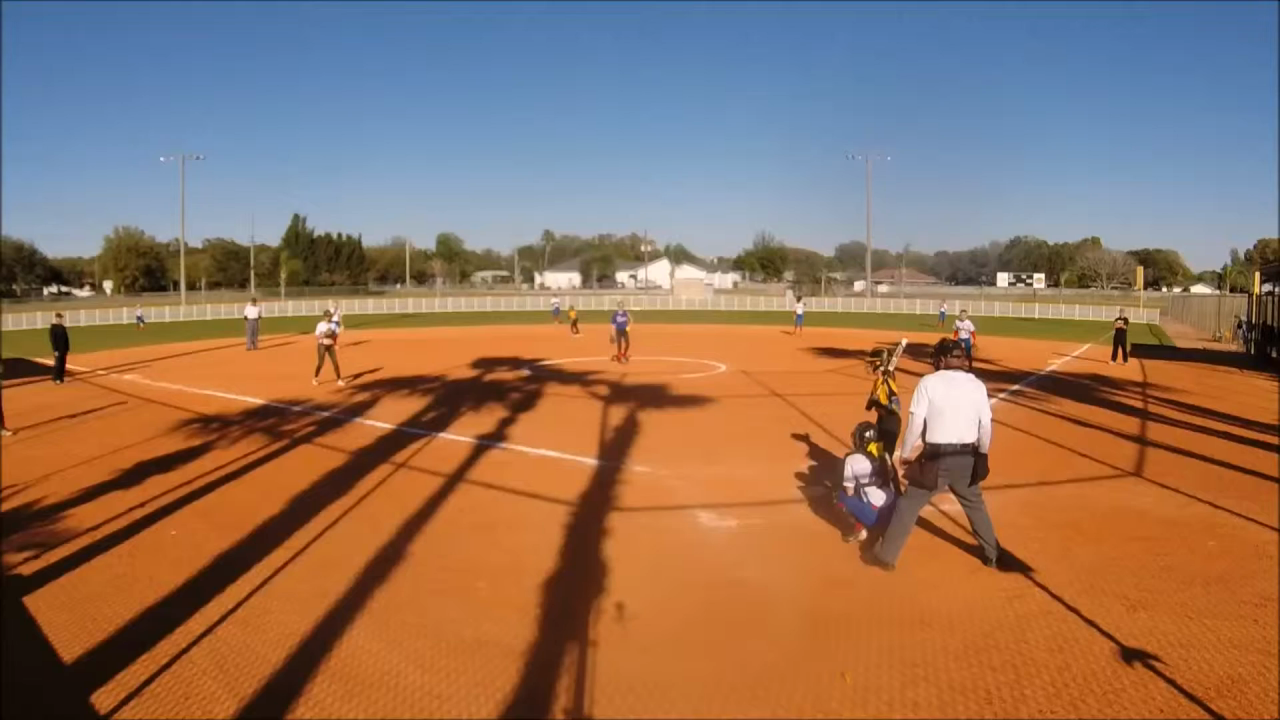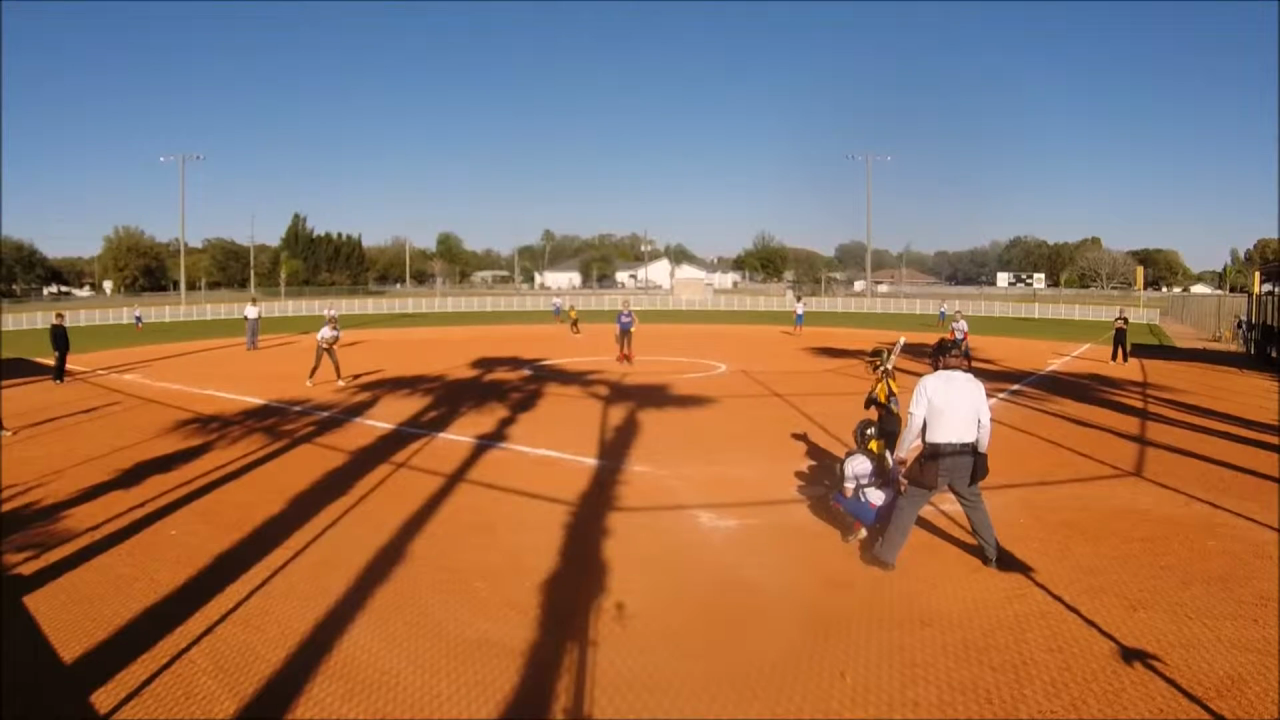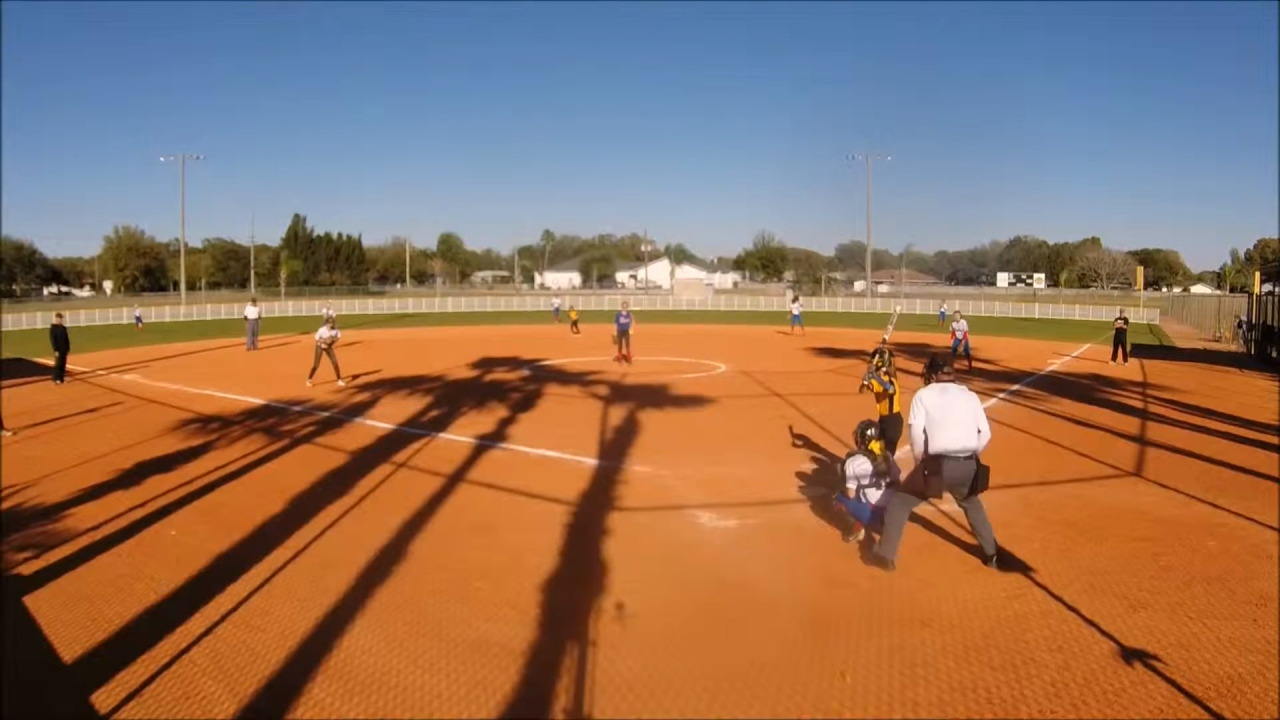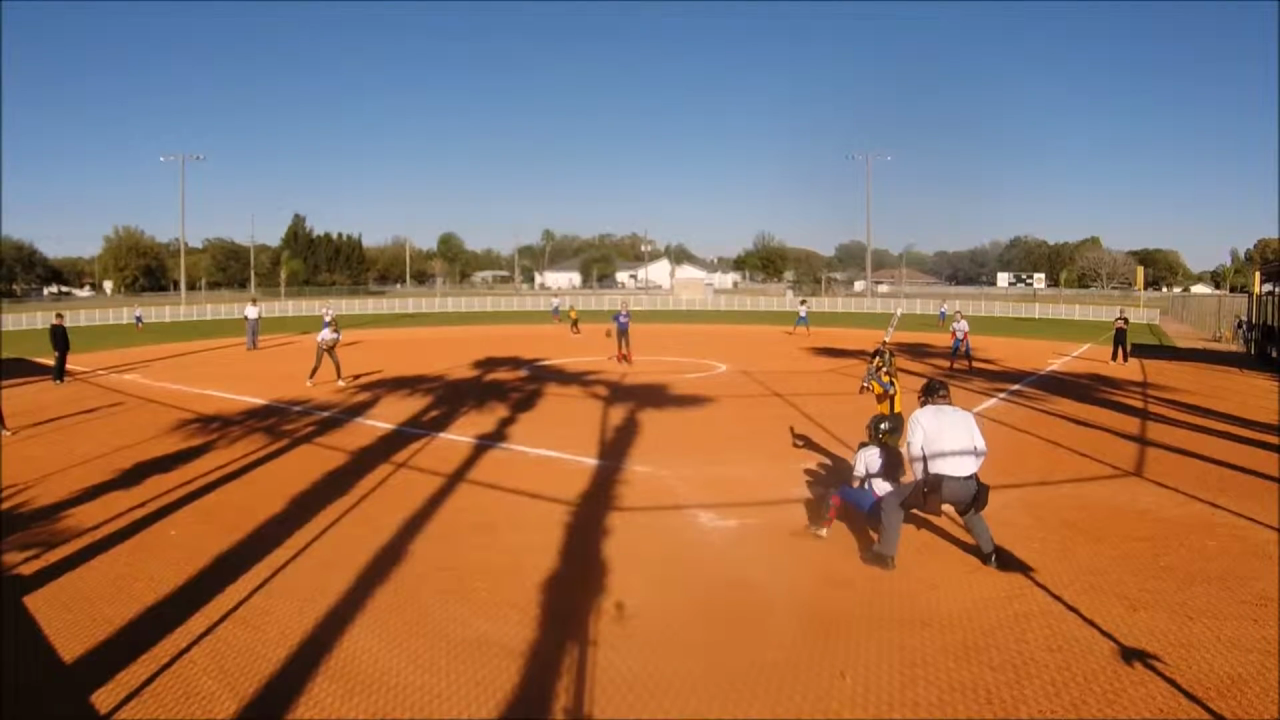
dt=0.7s
person 1, frame 1
left shoulder: (929, 382)
right shoulder: (977, 385)
left elbow: (916, 422)
right elbow: (986, 425)
left wrist: (905, 453)
right wrist: (981, 455)
left hip: (936, 456)
right hip: (967, 456)
left knee: (908, 505)
right knee: (975, 504)
left ankle: (885, 555)
right ankle: (993, 554)
person 1, frame 2
left shoulder: (928, 382)
right shoulder: (976, 385)
left elbow: (914, 422)
right elbow: (985, 424)
left wrist: (900, 452)
right wrist: (979, 455)
left hip: (936, 455)
right hip: (966, 456)
left knee: (907, 504)
right knee: (974, 504)
left ankle: (884, 556)
right ankle: (993, 554)
person 1, frame 3
left shoulder: (924, 394)
right shoulder: (971, 396)
left elbow: (916, 433)
right elbow: (985, 434)
left wrist: (922, 463)
left hip: (939, 464)
right hip: (968, 466)
left knee: (898, 502)
right knee: (972, 504)
left ankle: (884, 555)
right ankle: (991, 554)
person 1, frame 4
left shoulder: (920, 415)
right shoulder: (966, 416)
left elbow: (914, 451)
right elbow: (981, 450)
left wrist: (921, 481)
left hip: (939, 483)
right hip: (968, 485)
left knee: (891, 501)
right knee: (969, 509)
left ankle: (884, 555)
right ankle: (990, 554)
